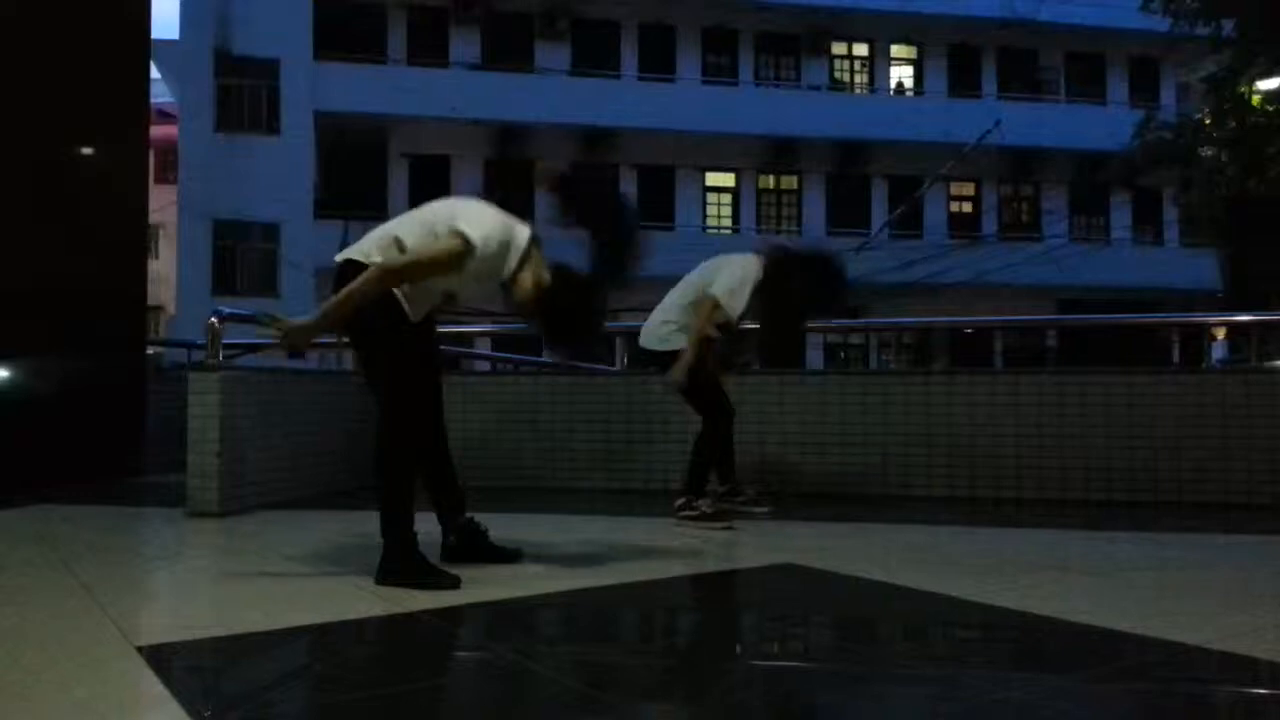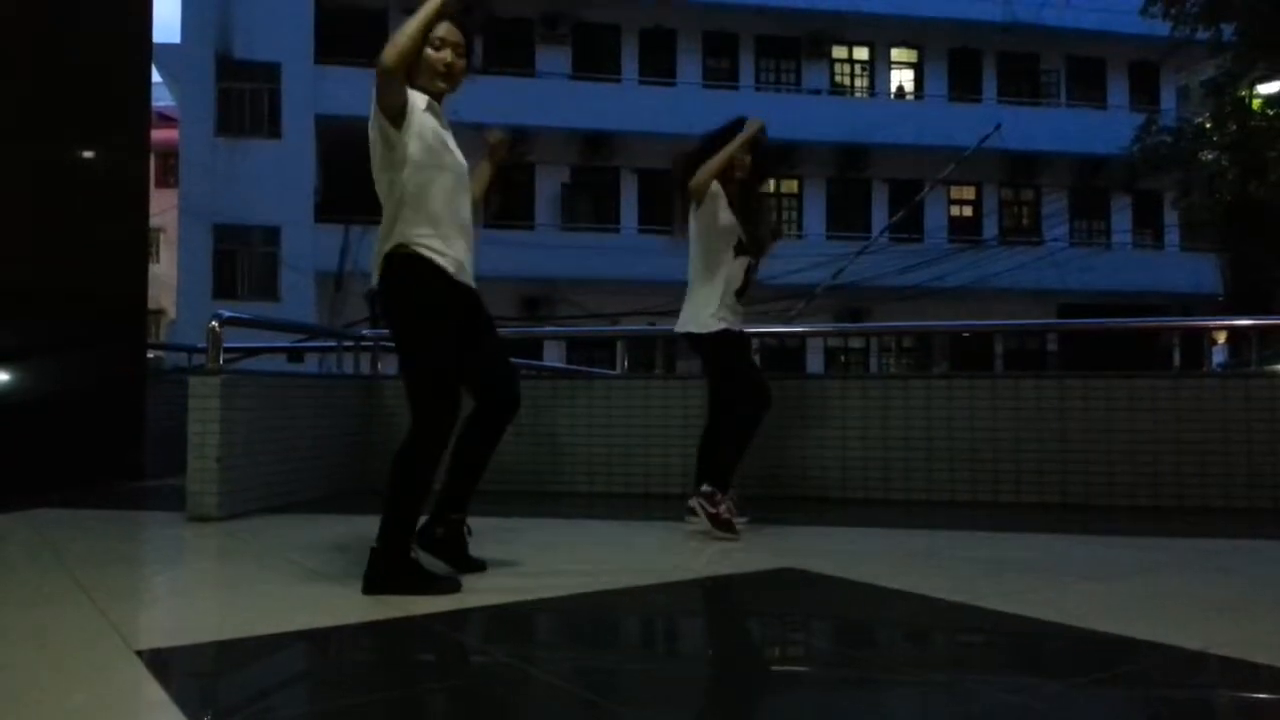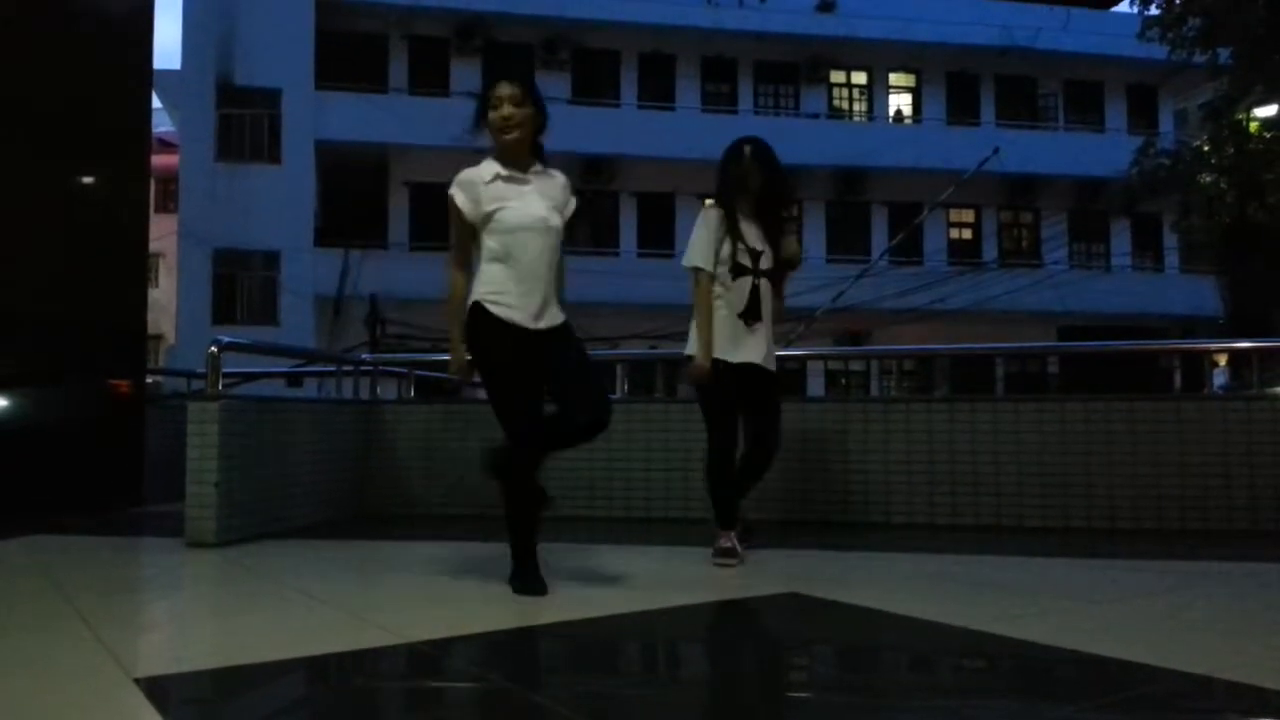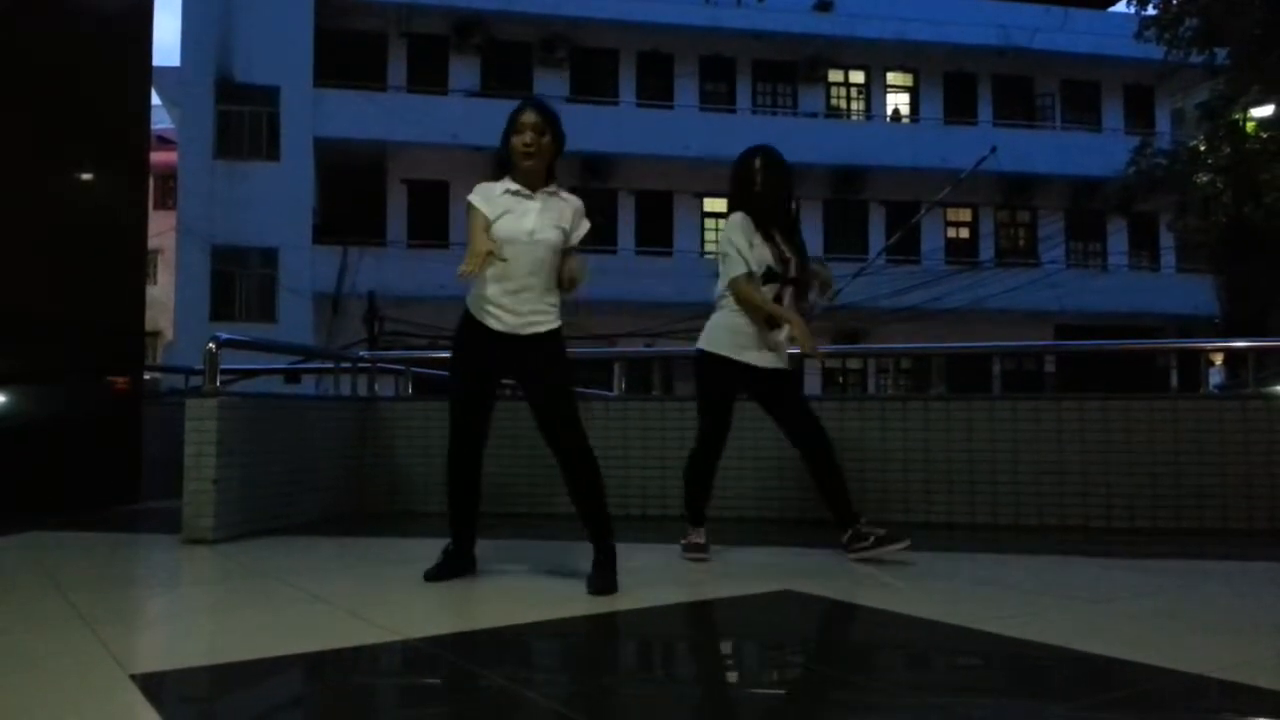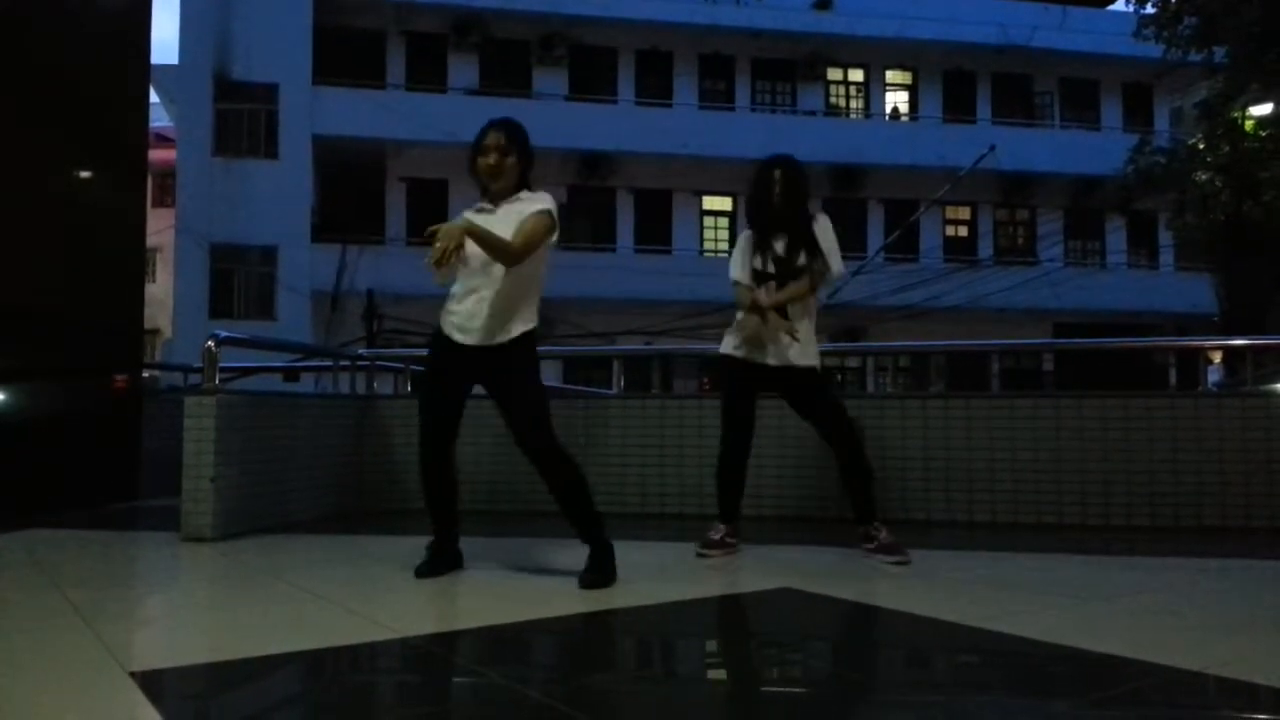
dt=1s
person 1, frame 1
left shoulder: (514, 253)
right shoulder: (490, 241)
right elbow: (388, 270)
right wrist: (316, 324)
left hip: (405, 295)
right hip: (369, 282)
left knee: (427, 415)
right knee: (405, 411)
left ankle: (458, 531)
right ankle: (398, 555)
person 1, frame 2
left shoulder: (436, 126)
right shoulder: (399, 109)
right elbow: (389, 62)
left wrist: (490, 161)
left hip: (454, 284)
right hip: (415, 278)
left knee: (501, 395)
right knee: (434, 417)
left ankle: (445, 524)
right ankle: (389, 560)
person 1, frame 3
left shoulder: (557, 185)
right shoulder: (473, 182)
right elbow: (460, 266)
right wrist: (457, 340)
left hip: (550, 325)
right hip: (496, 324)
left knee: (592, 413)
right knee: (525, 435)
left ankle: (514, 464)
right ankle: (524, 560)
person 1, frame 4
left shoulder: (570, 207)
right shoulder: (487, 195)
left elbow: (564, 275)
right elbow: (476, 242)
left wrist: (572, 277)
right wrist: (479, 251)
left hip: (541, 338)
right hip: (481, 330)
left knee: (569, 441)
right knee: (464, 441)
left ankle: (604, 553)
right ankle: (461, 548)
person 1, frame 5
left shoulder: (539, 206)
right shoulder: (472, 214)
left elbow: (513, 254)
right elbow: (439, 251)
left wrist: (469, 230)
right wrist: (449, 240)
left hip: (510, 346)
right hip: (452, 343)
left knee: (541, 447)
right knee: (433, 449)
left ankle: (599, 547)
right ankle: (445, 545)
person 2, frame 1
left shoulder: (759, 271)
right shoulder: (748, 270)
right elbow: (705, 308)
right wrist: (685, 361)
left hip: (677, 340)
right hip: (669, 340)
left knee: (721, 413)
right knee: (718, 414)
left ankle: (730, 488)
right ankle: (689, 501)
person 2, frame 2
left shoulder: (743, 204)
right shoulder: (711, 197)
left elbow: (756, 248)
right elbow: (695, 183)
left wrist: (764, 229)
right wrist: (741, 136)
left hip: (722, 322)
right hip: (710, 323)
left knee: (728, 410)
right knee: (754, 400)
left ankle: (709, 494)
right ankle: (713, 491)
person 2, frame 3
left shoulder: (772, 225)
right shoulder: (715, 217)
right elbow: (701, 285)
left wrist: (788, 263)
right wrist: (704, 349)
left hip: (758, 354)
right hip: (717, 352)
left knee: (766, 443)
right knee: (723, 441)
left ankle: (730, 510)
right ankle: (727, 531)
person 2, frame 4
left shoulder: (787, 235)
right shoulder: (738, 224)
right elbow: (740, 289)
left wrist: (815, 283)
right wrist: (790, 317)
left hip: (770, 358)
right hip: (723, 350)
left knee: (813, 438)
right knee: (710, 441)
left ankle: (854, 530)
right ankle: (695, 530)
person 2, frame 5
left shoulder: (817, 227)
right shoulder: (749, 239)
left elbow: (812, 280)
right elbow: (741, 292)
left wrist: (762, 303)
right wrist: (766, 315)
left hip: (798, 359)
right hip: (744, 354)
left knee: (846, 439)
right knee: (734, 445)
left ankle: (870, 528)
right ankle: (727, 527)
